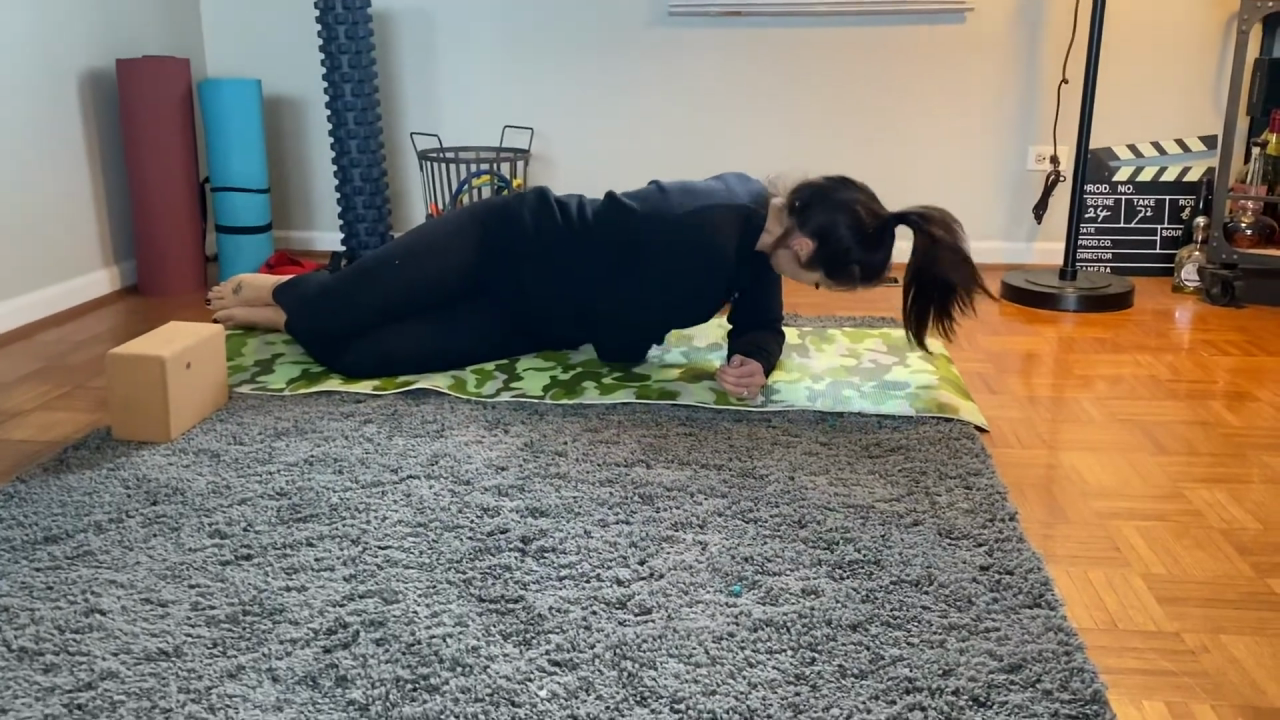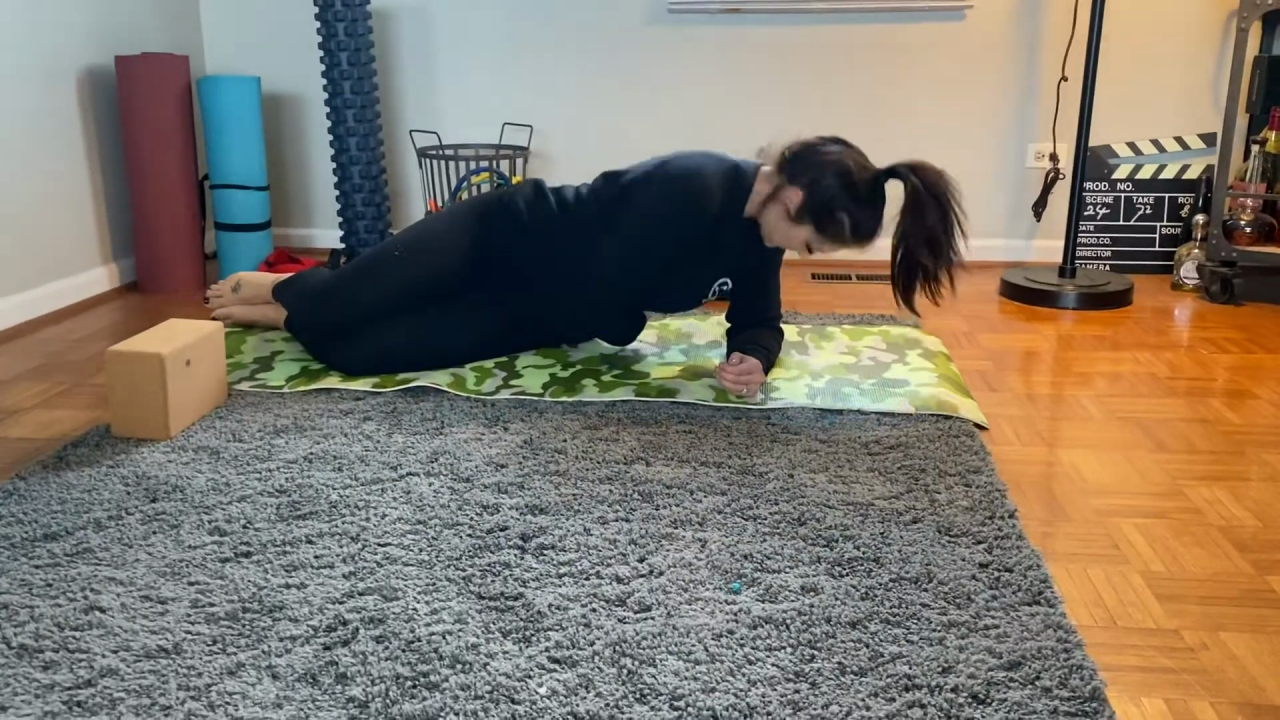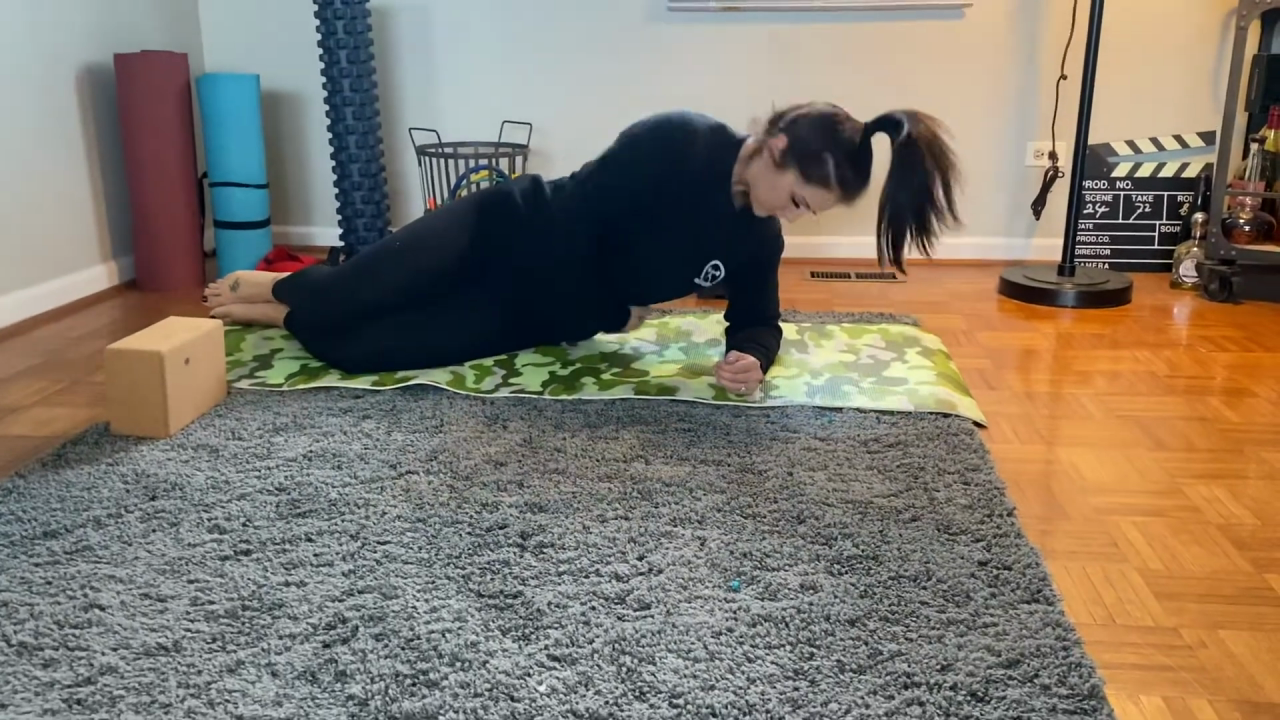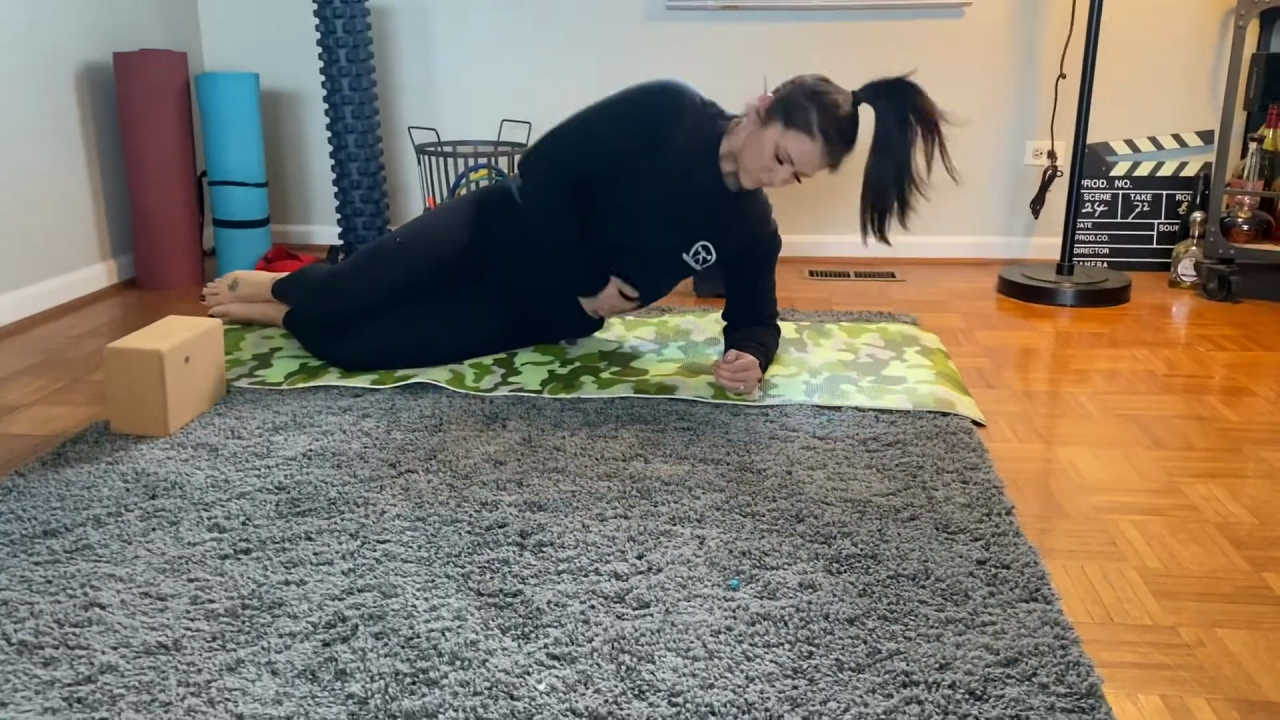
dt=0.2s
person 1, frame 1
left shoulder: (759, 229)
right shoulder: (711, 233)
left elbow: (759, 324)
right elbow: (621, 342)
left wrist: (751, 364)
right wrist: (654, 329)
left hip: (538, 321)
right hip: (501, 241)
left knee: (362, 357)
right knee: (344, 308)
left ankle: (277, 316)
right ankle: (273, 290)
person 1, frame 2
left shoulder: (759, 247)
right shoulder: (698, 187)
left elbow: (759, 323)
right elbow: (605, 287)
left wrist: (750, 360)
right wrist: (626, 326)
left hip: (543, 318)
right hip: (501, 235)
left knee: (358, 355)
right knee: (340, 305)
left ankle: (276, 318)
right ankle: (276, 289)
person 1, frame 3
left shoulder: (756, 240)
right shoulder: (679, 144)
left elbow: (757, 319)
right elbow: (571, 222)
left wrist: (750, 360)
right wrist: (608, 311)
left hip: (543, 316)
right hip: (499, 232)
left knee: (359, 352)
right knee: (343, 301)
left ankle: (277, 317)
right ankle: (274, 287)
person 1, frame 4
left shoulder: (751, 231)
right shoulder: (668, 112)
left elbow: (755, 318)
right elbow: (547, 166)
left wrist: (748, 358)
right wrist: (586, 282)
left hip: (542, 314)
right hip: (499, 229)
left knee: (357, 349)
right knee: (351, 293)
left ankle: (279, 321)
right ankle: (276, 288)
